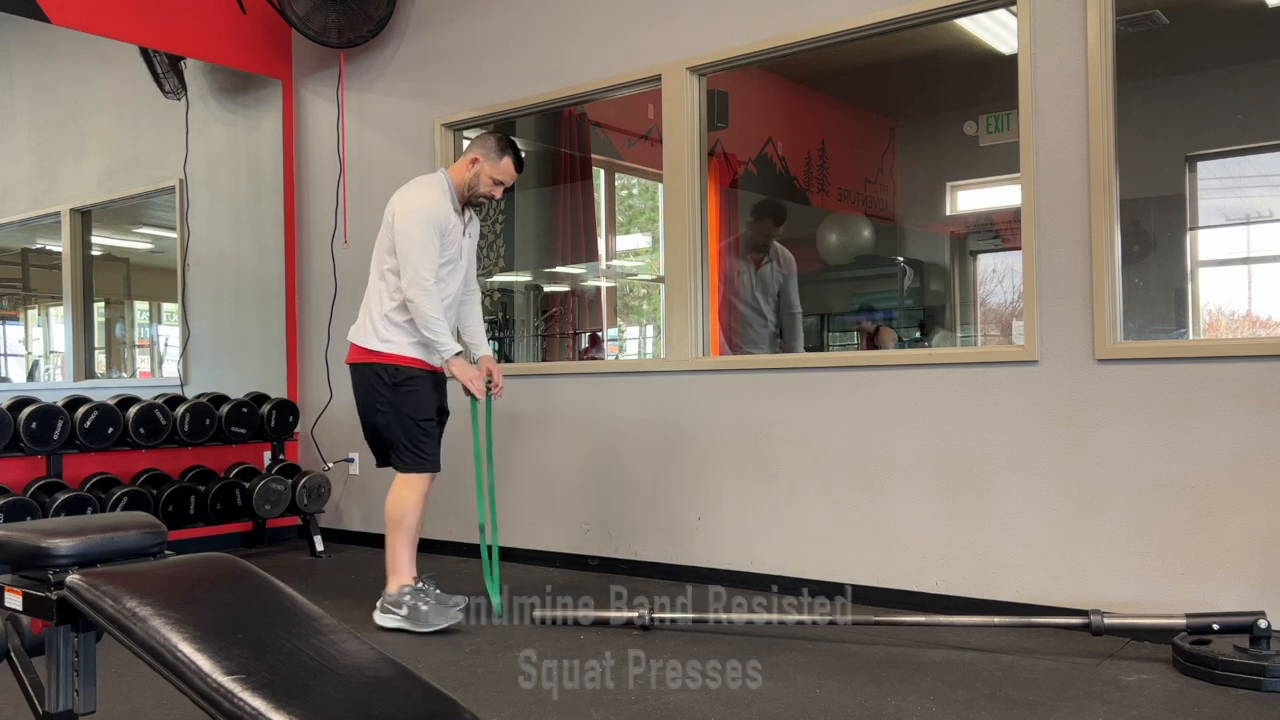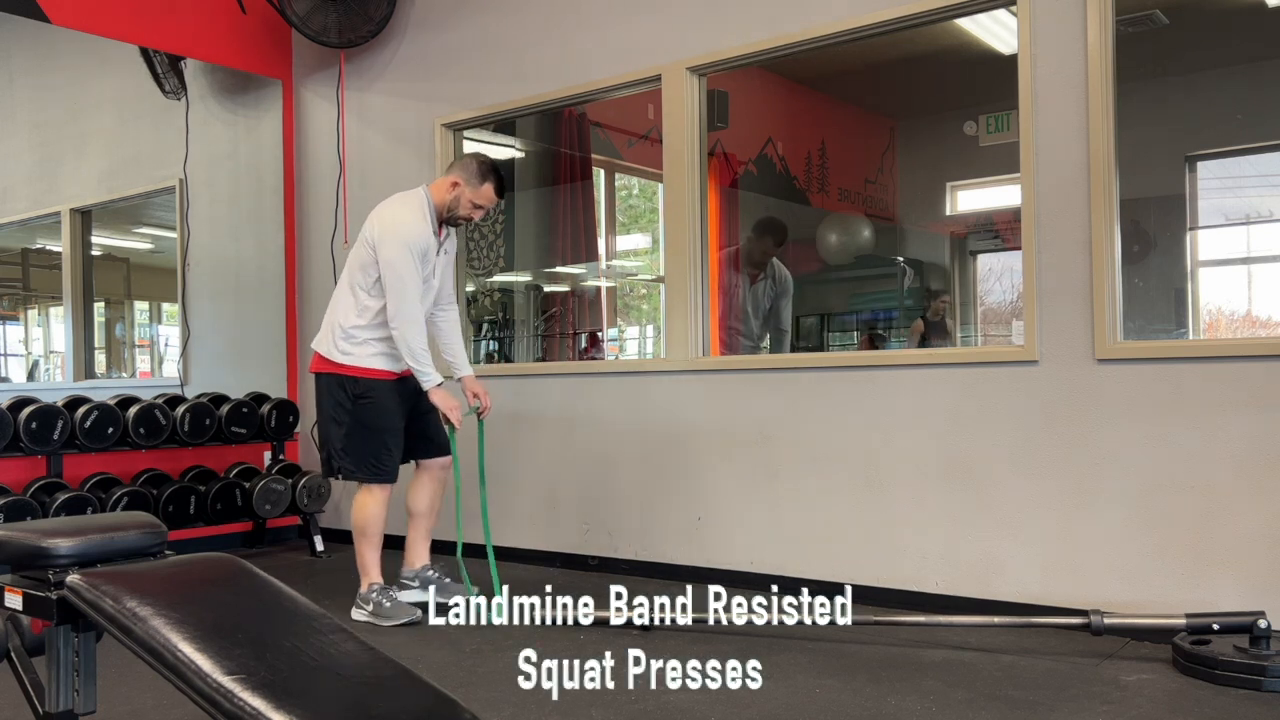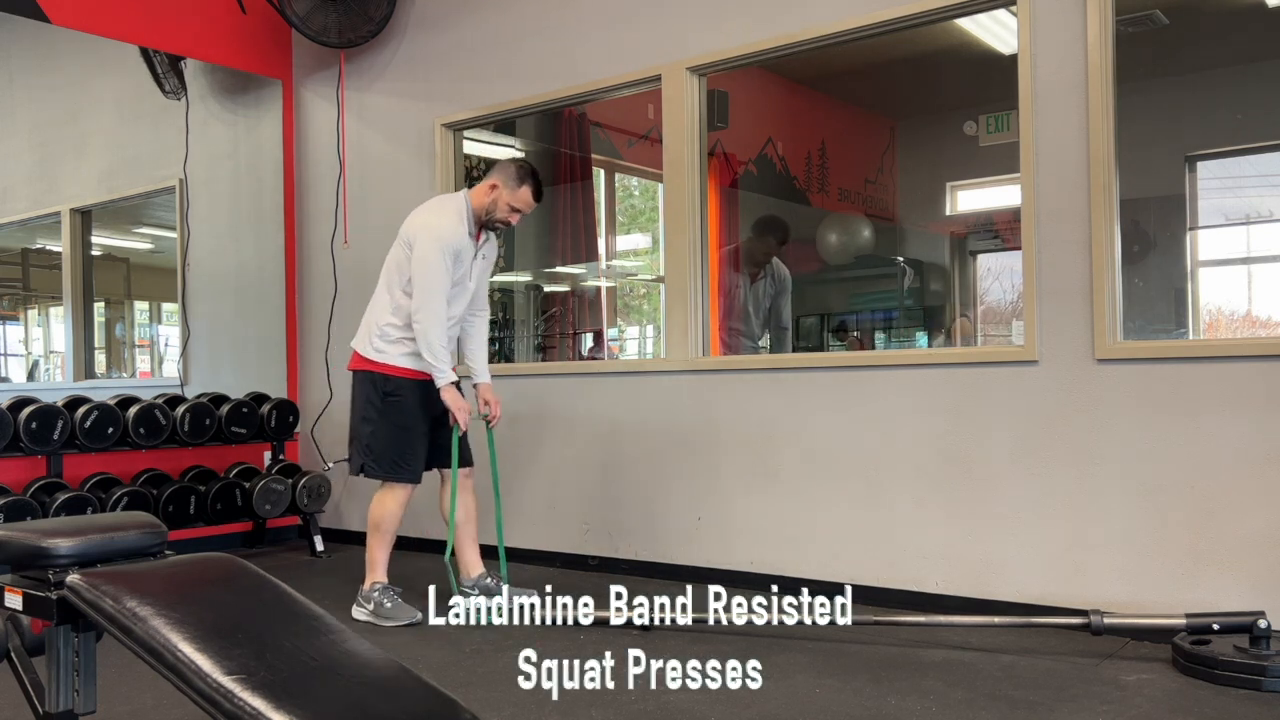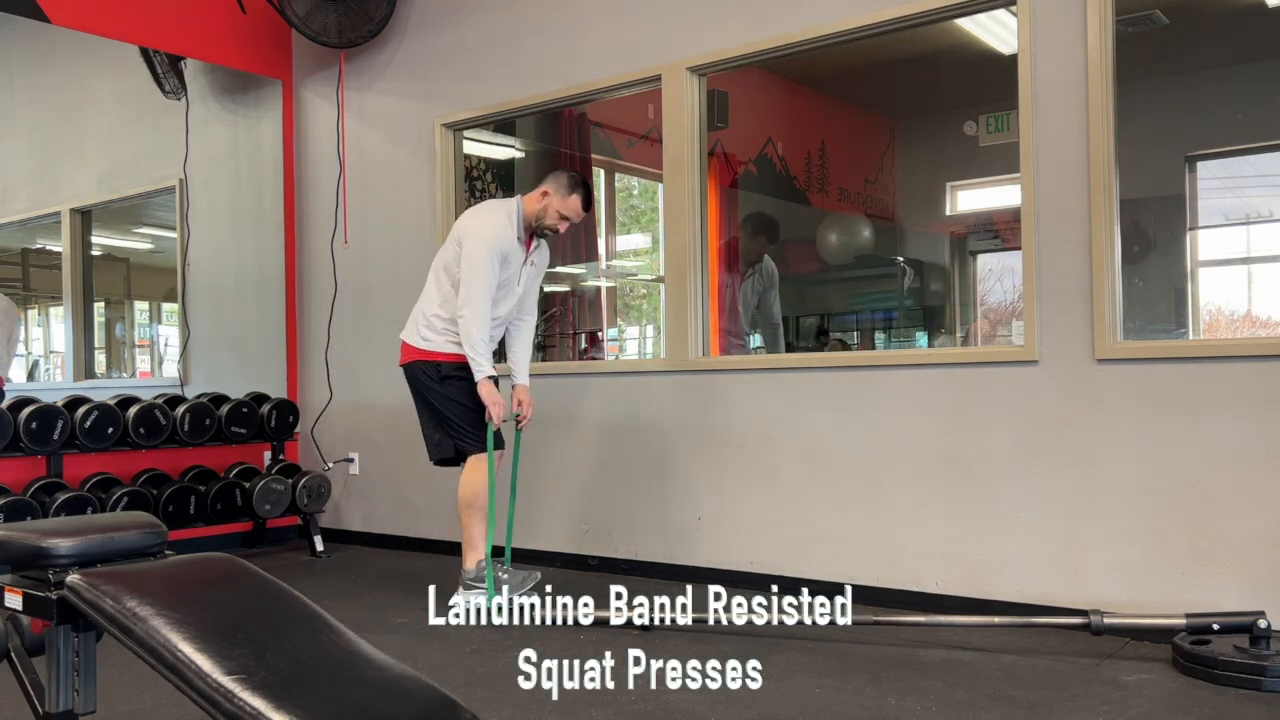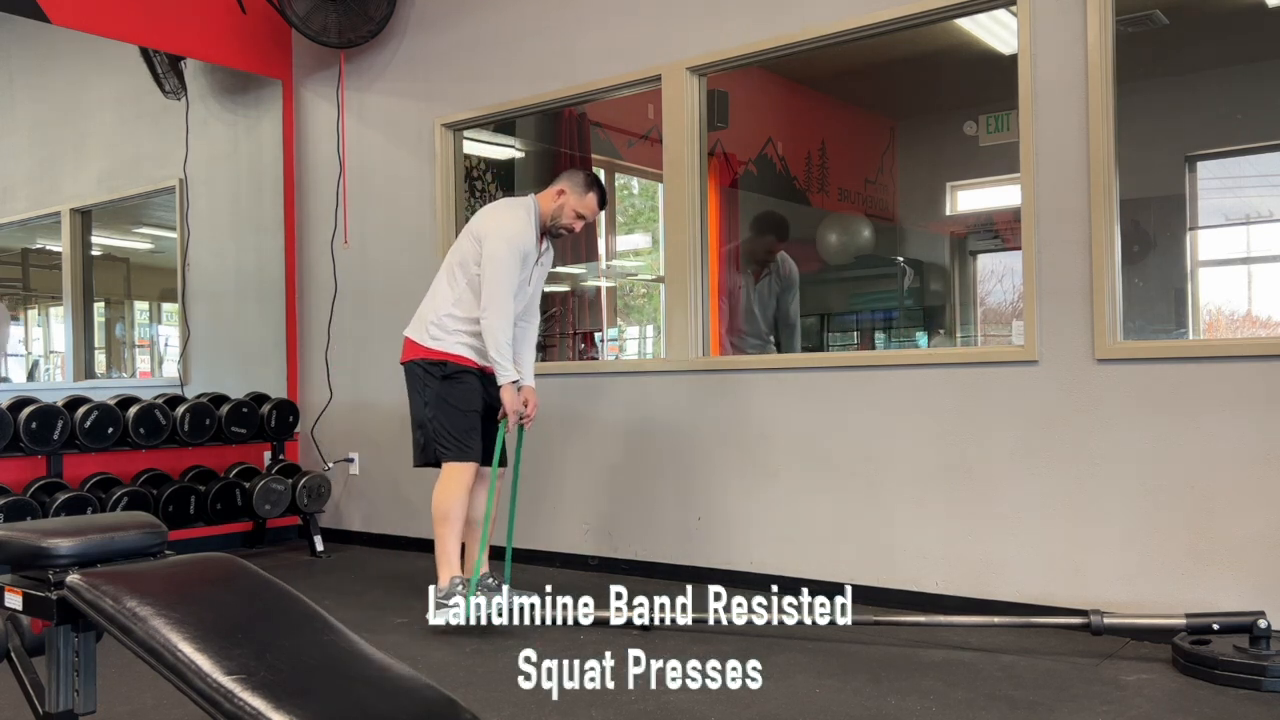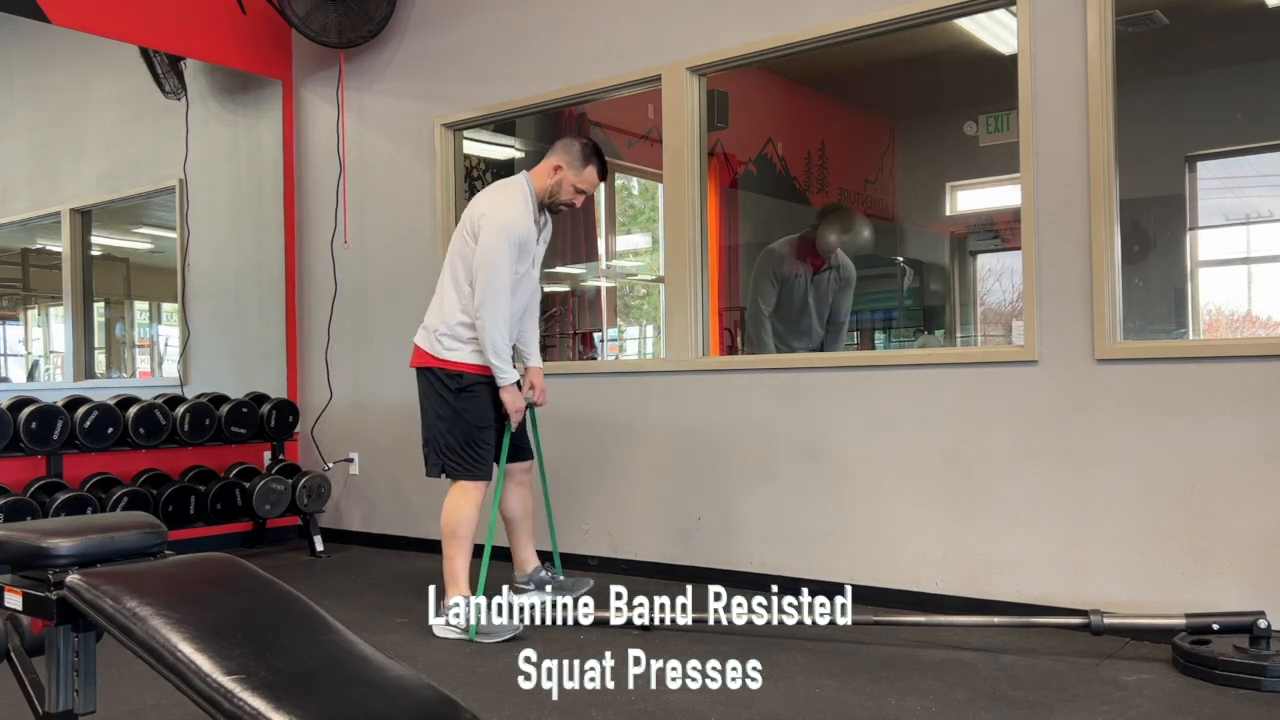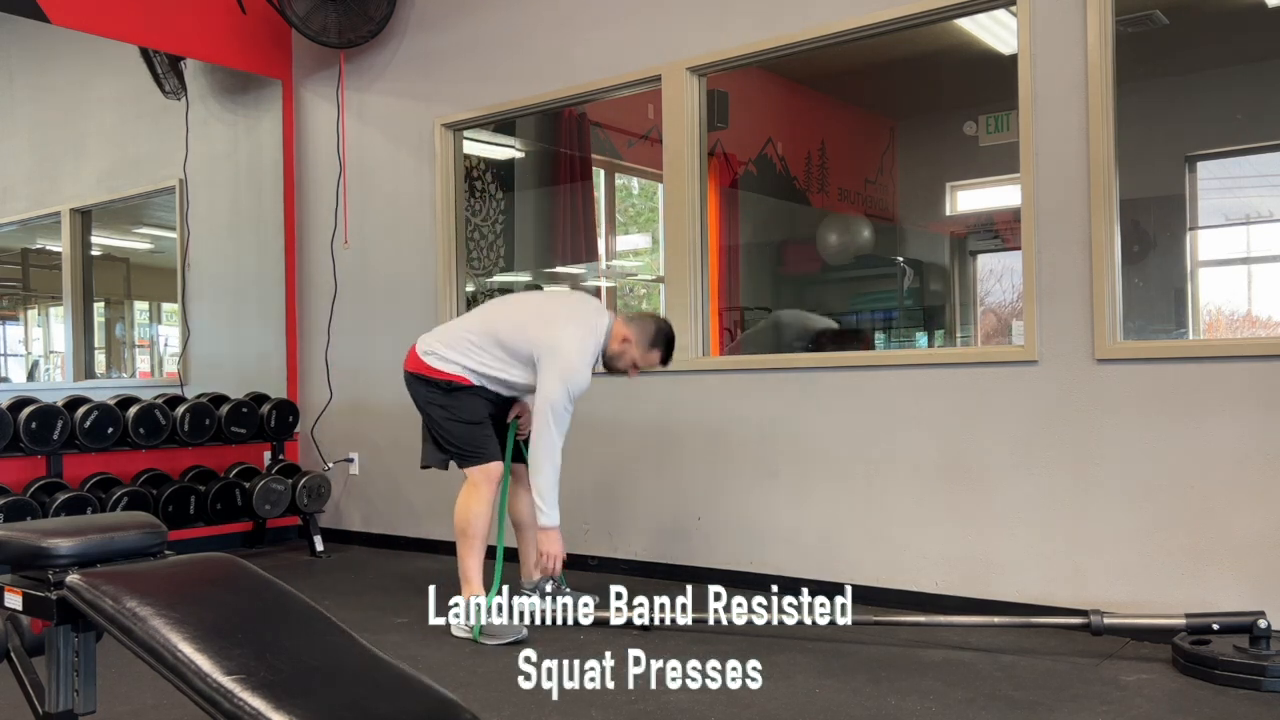
dt=0.7s
person 1, frame 1
left shoulder: (467, 219)
right shoulder: (422, 201)
left elbow: (465, 292)
right elbow: (418, 289)
left wrist: (482, 351)
right wrist: (454, 355)
left hip: (418, 358)
right hip: (389, 354)
left knee: (415, 468)
right knee: (416, 468)
left ankle: (402, 584)
right ankle: (399, 595)
person 1, frame 2
left shoulder: (444, 231)
right shoulder: (403, 223)
left elbow: (442, 309)
right elbow: (404, 316)
left wrist: (465, 374)
right wrist: (433, 386)
left hip: (395, 365)
right hip: (354, 363)
left knee: (435, 459)
right knee: (376, 478)
left ankle: (417, 572)
right ankle: (370, 592)
person 1, frame 3
left shoulder: (486, 241)
right shoulder: (439, 224)
left elbow: (475, 315)
right elbow: (426, 312)
left wrist: (482, 380)
right wrist: (447, 384)
left hip: (430, 368)
right hip: (390, 365)
left knee: (459, 471)
right knee: (399, 479)
left ankle: (474, 579)
right ankle: (373, 591)
person 1, frame 4
left shoulder: (539, 251)
right shoulder: (490, 224)
left elbow: (522, 319)
right elbow: (472, 306)
left wrist: (521, 381)
right wrist: (486, 378)
left hip: (470, 359)
right hip: (434, 351)
left knee: (481, 458)
right knee: (483, 452)
left ankle: (477, 575)
right ankle: (476, 571)
person 1, frame 5
left shoulder: (544, 249)
right shoulder: (507, 223)
left elbow: (525, 319)
right elbow: (495, 308)
left wrist: (525, 381)
right wrist: (507, 381)
left hip: (475, 360)
right hip: (440, 352)
left knee: (484, 467)
right knee: (460, 463)
left ankle: (477, 578)
right ankle: (449, 589)
person 1, frame 6
left shoulder: (541, 217)
right shoulder: (504, 212)
right elbow: (489, 307)
left wrist: (532, 363)
right wrist: (506, 381)
left hip: (490, 361)
right hip: (456, 361)
left knee: (517, 466)
right knee: (471, 478)
left ankle: (530, 574)
right ankle: (455, 608)
person 1, frame 7
left shoulder: (592, 317)
right shoulder: (574, 355)
right elbow: (547, 444)
left wrist: (527, 400)
right wrist: (549, 526)
left hip: (476, 374)
right hip: (437, 370)
left knee: (523, 470)
right knee: (487, 471)
left ankle: (535, 582)
right ankle: (471, 607)
